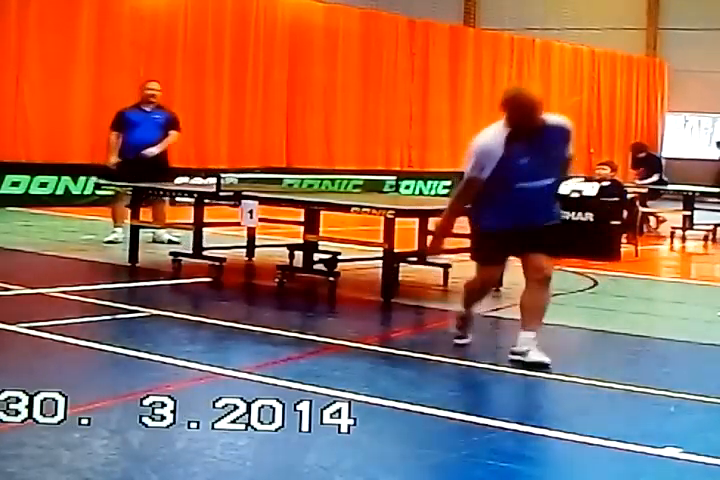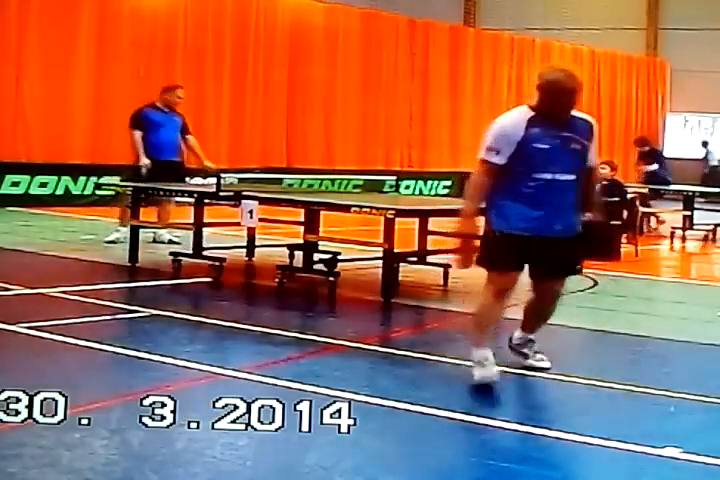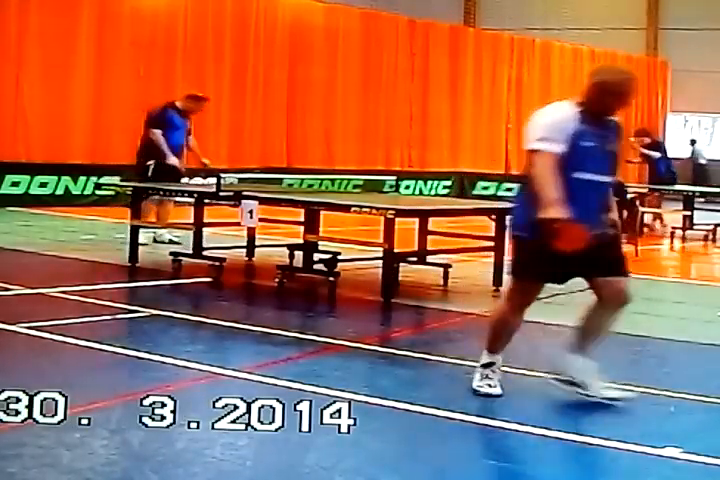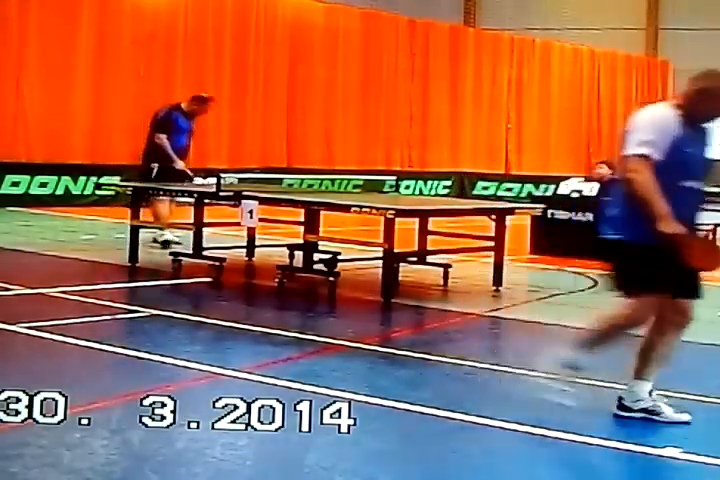
dt=0.3s
person 1, frame 1
left shoulder: (560, 128)
right shoulder: (491, 141)
right elbow: (470, 186)
right wrist: (446, 224)
left hip: (542, 219)
right hip: (495, 221)
left knee: (541, 275)
right knee: (488, 279)
left ankle: (526, 344)
right ankle: (465, 316)
person 1, frame 2
left shoulder: (584, 126)
right shoulder: (512, 125)
left elbow: (588, 172)
right elbow: (484, 172)
left wrist: (590, 208)
right wrist: (468, 217)
left hip: (561, 227)
right hip: (512, 224)
left knee: (550, 293)
right knee: (500, 286)
left ankle: (523, 340)
right ankle: (481, 358)
person 1, frame 3
left shoulder: (612, 129)
right shoulder: (556, 117)
right elbow: (542, 162)
left wrist: (611, 210)
right wrist: (553, 206)
left hip: (592, 229)
right hip: (547, 228)
left knee: (616, 293)
right knee: (520, 298)
left ankle: (576, 364)
right ankle: (488, 365)
person 1, frame 4
right shoulder: (657, 119)
right elbow: (636, 168)
right wrist: (664, 218)
left hip: (669, 235)
right hip: (639, 231)
left knee: (679, 314)
right knee: (643, 308)
left ankle: (638, 394)
right ankle: (573, 356)
person 2, frame 1
left shoulder: (168, 115)
right shoulder: (125, 113)
left elbow: (173, 135)
right elbow: (115, 135)
left wrist: (157, 149)
right wrist: (113, 156)
left hip: (157, 163)
right hip: (128, 162)
left knee: (160, 197)
right knee: (121, 195)
left ankle: (160, 232)
right ankle: (118, 231)
person 2, frame 2
left shoulder: (178, 117)
right shoulder: (143, 113)
left elbow: (189, 139)
right elbow: (136, 135)
left wrist: (203, 159)
right wrist: (142, 157)
left hip: (174, 164)
right hip: (150, 163)
left knee: (168, 197)
left ankle: (161, 232)
right ankle: (122, 230)
person 2, frame 3
left shoulder: (186, 118)
right shoulder: (162, 112)
left elbow: (188, 139)
right elbow: (155, 134)
left wrist: (200, 157)
right wrist: (169, 156)
left hip: (173, 163)
right hip: (154, 161)
left knee: (168, 196)
left ankle: (161, 232)
person 2, frame 4
left shoulder: (190, 118)
right shoulder: (167, 114)
right elbow: (160, 139)
left wrist: (181, 162)
right wrist: (176, 160)
left hip: (175, 165)
right hip: (159, 163)
left knee: (170, 197)
right knee: (160, 197)
left ankle: (163, 232)
right ankle: (164, 233)
